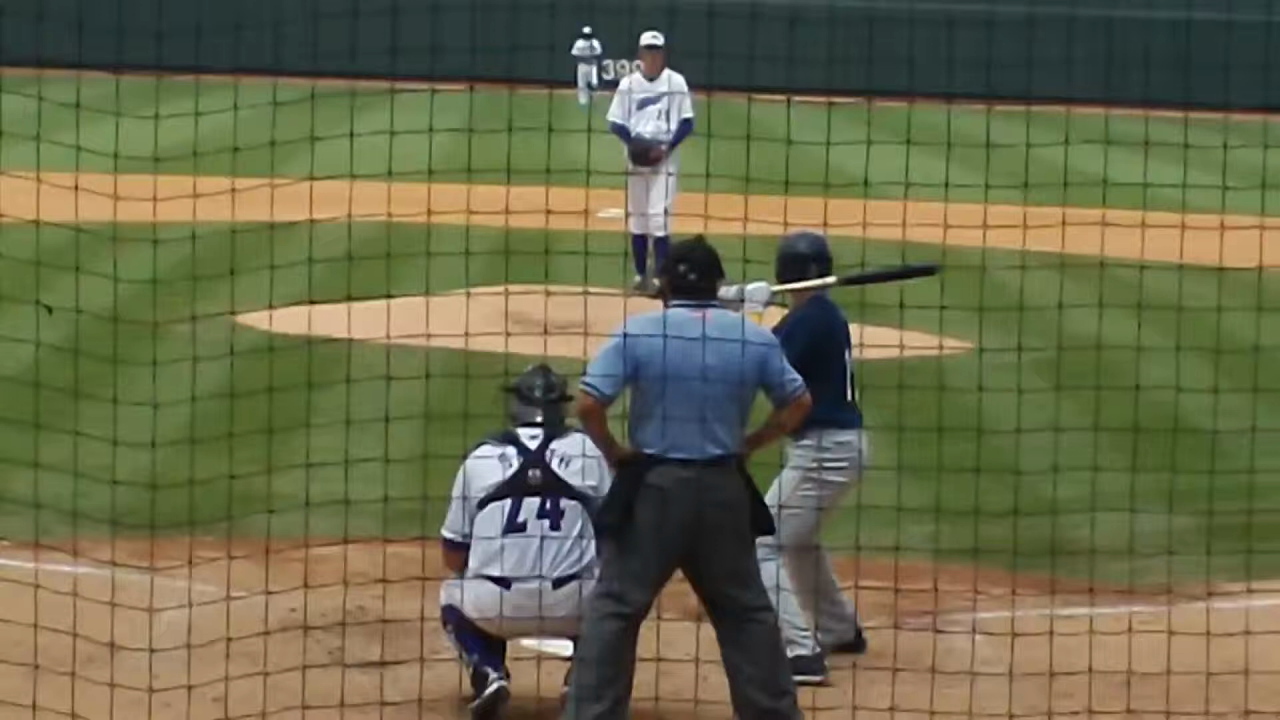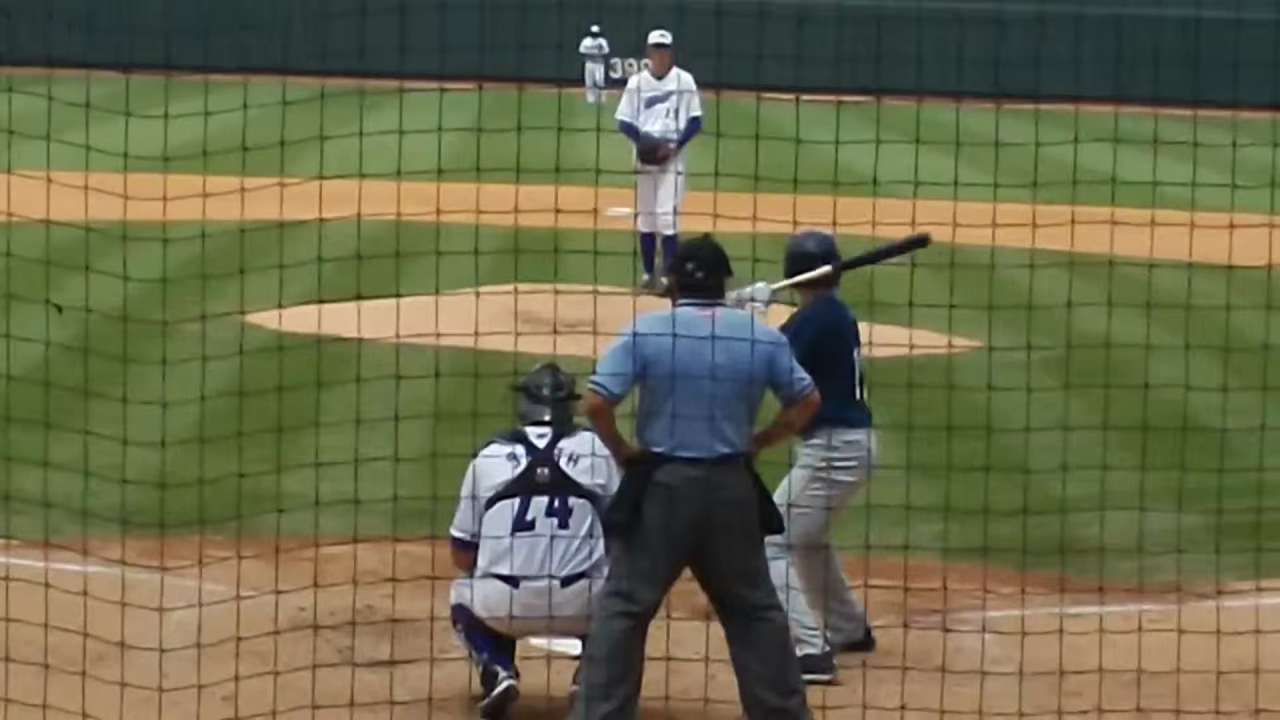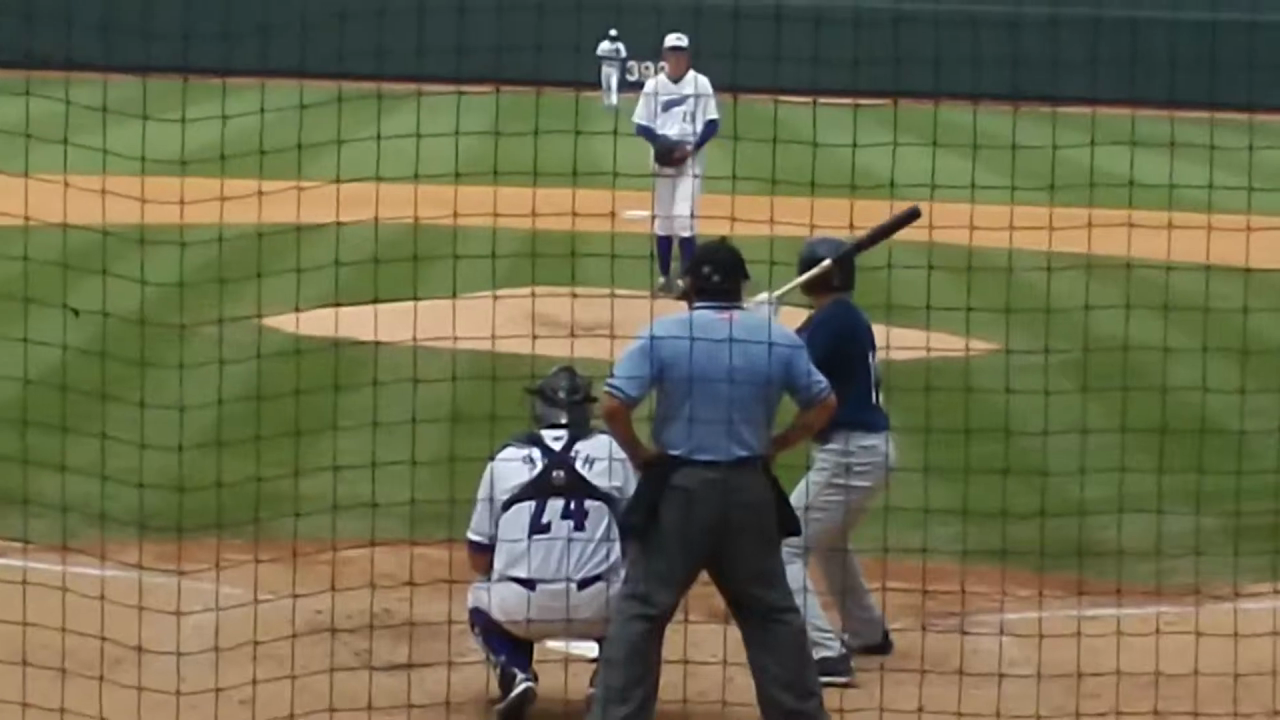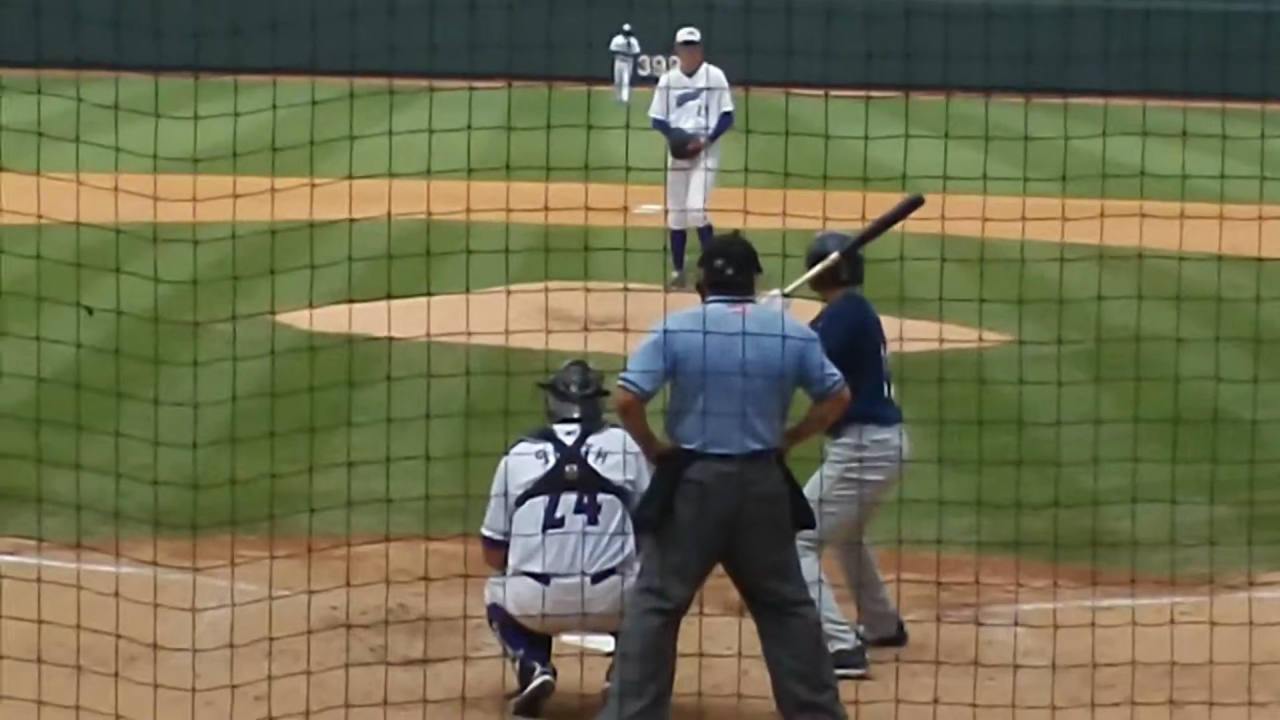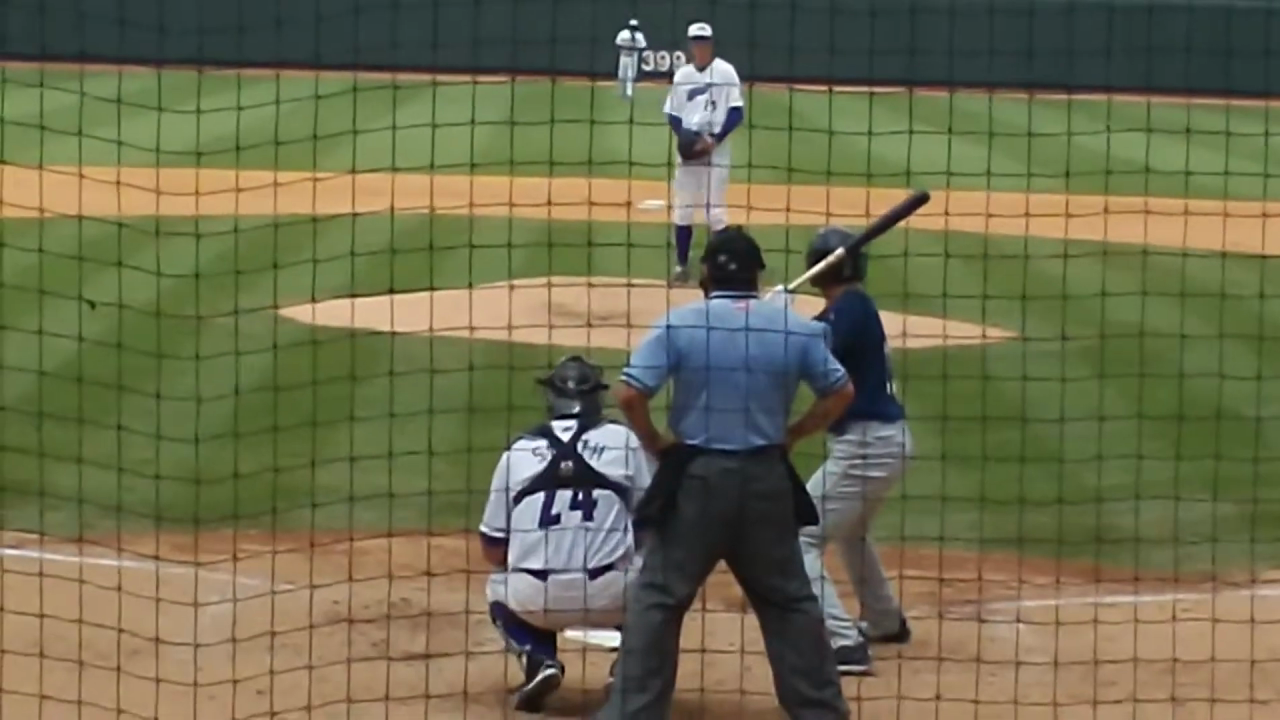
dt=0.2s
person 1, frame 1
left shoulder: (636, 333)
right shoulder: (755, 338)
left elbow: (587, 404)
right elbow: (798, 404)
left wrist: (615, 453)
right wrist: (749, 443)
left hip: (654, 485)
right hip: (724, 487)
left knee: (614, 607)
right knee: (747, 609)
person 1, frame 2
left shoulder: (645, 331)
right shoulder: (763, 336)
left elbow: (596, 403)
right elbow: (806, 402)
left wrist: (622, 451)
right wrist: (756, 443)
left hip: (663, 484)
right hip: (732, 487)
left knee: (622, 605)
right knee: (755, 607)
person 1, frame 3
left shoulder: (662, 335)
right shoulder: (780, 339)
left elbow: (612, 406)
right elbow: (823, 405)
left wrist: (640, 455)
right wrist: (774, 446)
left hip: (680, 488)
right hip: (749, 489)
left knee: (640, 608)
right knee: (773, 610)
person 1, frame 4
left shoulder: (675, 328)
right shoulder: (793, 332)
left elbow: (626, 400)
right elbow: (837, 397)
left wrist: (654, 448)
right wrist: (787, 439)
left hip: (694, 481)
right hip: (763, 482)
left knee: (655, 602)
right knee: (787, 603)
person 1, frame 5
left shoulder: (679, 323)
right shoulder: (797, 328)
left elbow: (629, 395)
right elbow: (841, 393)
left wrist: (656, 443)
left hip: (697, 476)
right hip: (767, 478)
left knee: (657, 597)
right knee: (790, 599)
person 2, frame 1
left shoulder: (806, 318)
right shoulder: (829, 314)
left wrist: (752, 309)
right wrist: (737, 304)
left hip: (821, 449)
right hip: (841, 443)
left knee: (763, 546)
right knee: (797, 540)
left ankle: (801, 653)
right ankle: (840, 630)
person 2, frame 2
left shoulder: (815, 316)
right shoulder: (837, 313)
left wrist: (755, 313)
right wrist: (744, 309)
left hip: (829, 448)
right hip: (849, 443)
left knee: (770, 545)
right knee: (807, 538)
left ankle: (811, 652)
right ankle: (849, 629)
person 2, frame 3
left shoulder: (831, 320)
right shoulder: (850, 318)
left hip: (847, 453)
right hip: (867, 447)
left knee: (785, 547)
right knee: (830, 541)
left ankle: (829, 655)
right ankle: (868, 633)
person 2, frame 4
left shoulder: (842, 313)
right shoulder: (857, 311)
left hip: (860, 446)
right hip: (880, 440)
left knee: (796, 539)
right knee: (845, 535)
left ankle: (841, 647)
right ankle: (882, 624)
person 2, frame 5
left shoulder: (849, 308)
right shoulder: (856, 307)
left hip: (864, 442)
right hip: (882, 437)
left knee: (799, 536)
right knee: (849, 530)
left ankle: (845, 643)
right ankle: (885, 621)
person 3, frame 1
left shoulder: (481, 456)
right shoulder: (584, 449)
left elbow: (453, 557)
left hip: (492, 605)
right hip: (568, 605)
left knee: (453, 596)
left ankle: (488, 674)
person 3, frame 2
left shoulder: (489, 455)
right shoulder: (592, 448)
left elbow: (462, 556)
left hip: (501, 604)
right hip: (577, 602)
left knee: (464, 595)
left ankle: (497, 674)
person 3, frame 3
left shoulder: (506, 458)
right shoulder: (609, 451)
left elbow: (479, 560)
left hip: (519, 607)
right hip: (593, 606)
left knee: (481, 598)
left ankle: (516, 676)
person 3, frame 4
left shoulder: (518, 454)
right shoulder: (622, 444)
left elbow: (493, 554)
left hip: (533, 601)
right hip: (608, 598)
left knee: (498, 592)
left ankle: (534, 667)
person 3, frame 5
left shoulder: (518, 450)
right shoulder: (620, 439)
left elbow: (493, 551)
left hip: (533, 598)
right hip: (608, 594)
left knee: (500, 589)
left ankle: (540, 661)
person 4, frame 1
left shoulder: (676, 81)
right shoulder: (628, 83)
left elbow: (687, 122)
right elbow: (616, 123)
left wrist: (668, 147)
right wrist: (634, 144)
left hip: (665, 158)
left knee: (659, 217)
right knee: (637, 217)
right ankle: (641, 275)
person 4, frame 2
left shoulder: (684, 80)
right shoulder: (636, 82)
left elbow: (695, 121)
right elbow: (624, 122)
left wrist: (676, 146)
right wrist: (643, 142)
left hip: (673, 156)
left knee: (667, 216)
right knee: (645, 216)
left ankle: (669, 275)
right ankle: (649, 273)
person 4, frame 3
left shoulder: (700, 83)
right shoulder: (653, 85)
left elbow: (712, 123)
right elbow: (641, 125)
left wrist: (693, 148)
right wrist: (660, 143)
left hip: (691, 158)
left knee: (683, 217)
right knee: (662, 219)
right ankle: (665, 276)
person 4, frame 4
left shoulder: (715, 75)
right shoulder: (668, 79)
left elbow: (727, 116)
right elbow: (657, 119)
left wrist: (708, 139)
right wrist: (675, 137)
left hip: (706, 151)
left knee: (696, 208)
right knee: (676, 214)
right ankle: (678, 271)
person 4, frame 5
left shoulder: (725, 71)
right shoulder: (681, 75)
left elbow: (737, 112)
right elbow: (672, 115)
left wrist: (715, 139)
left hip: (717, 149)
left knee: (716, 210)
right knee: (682, 209)
right ankle: (682, 266)
